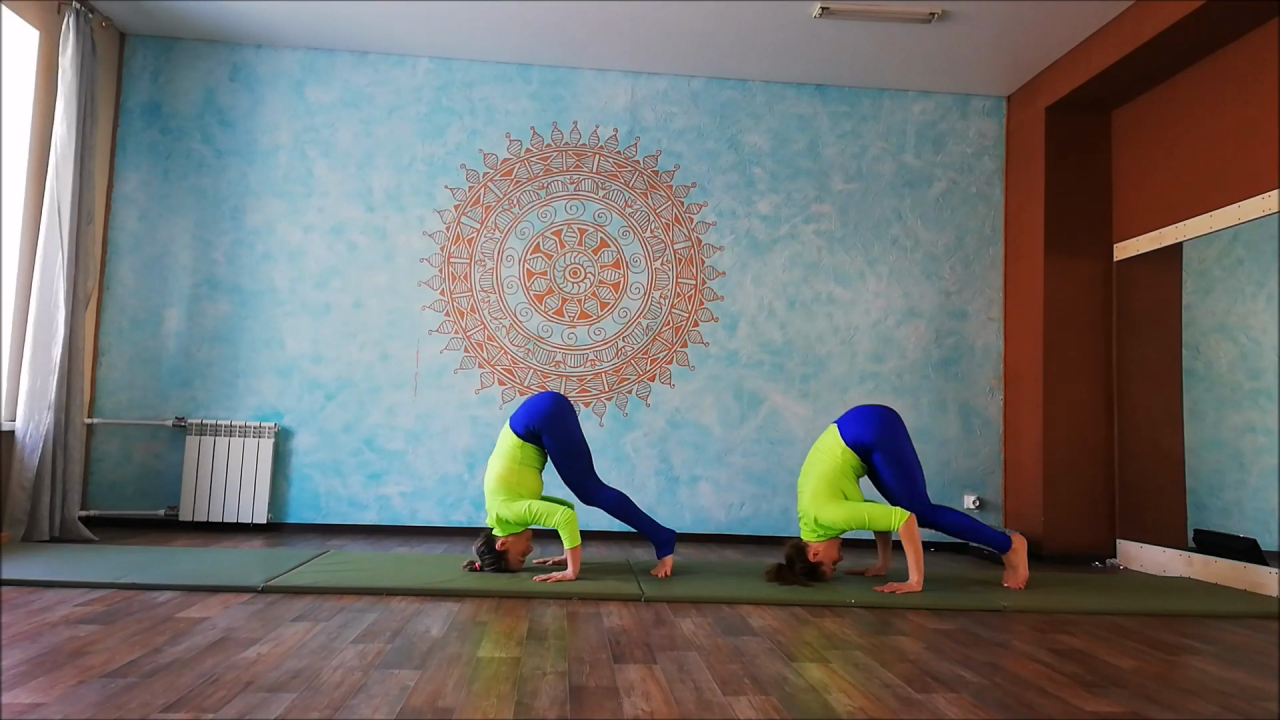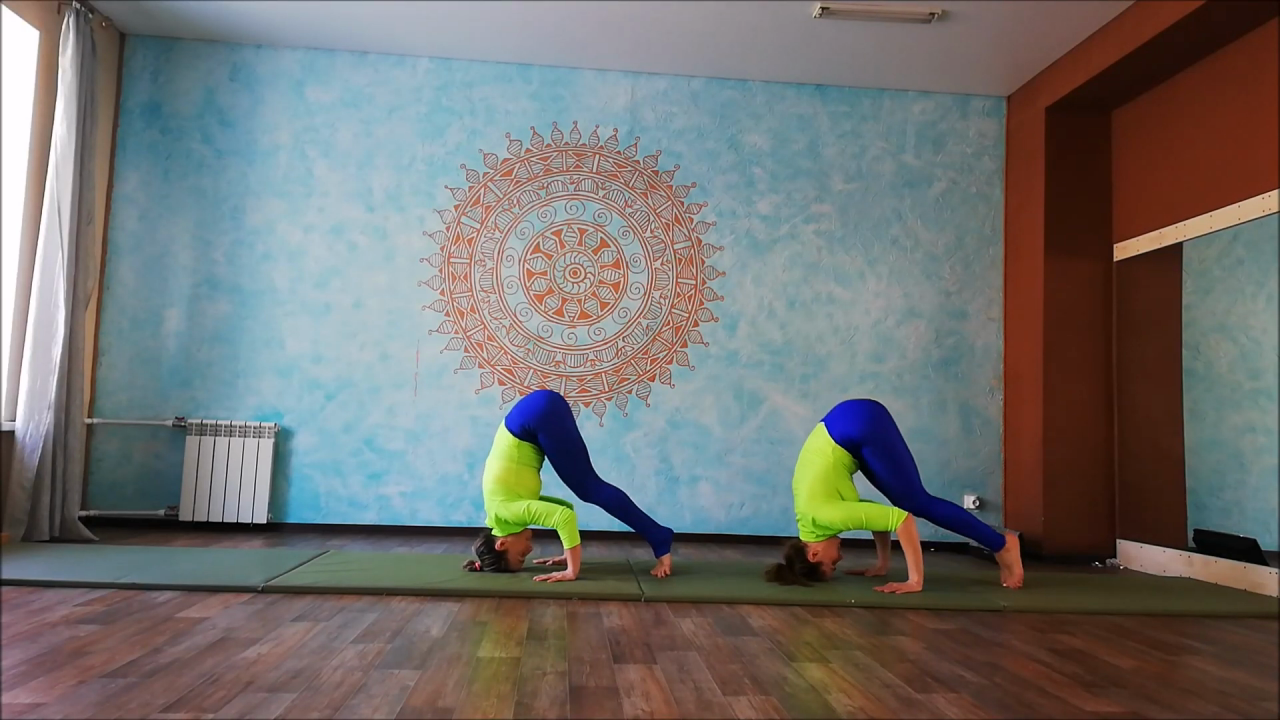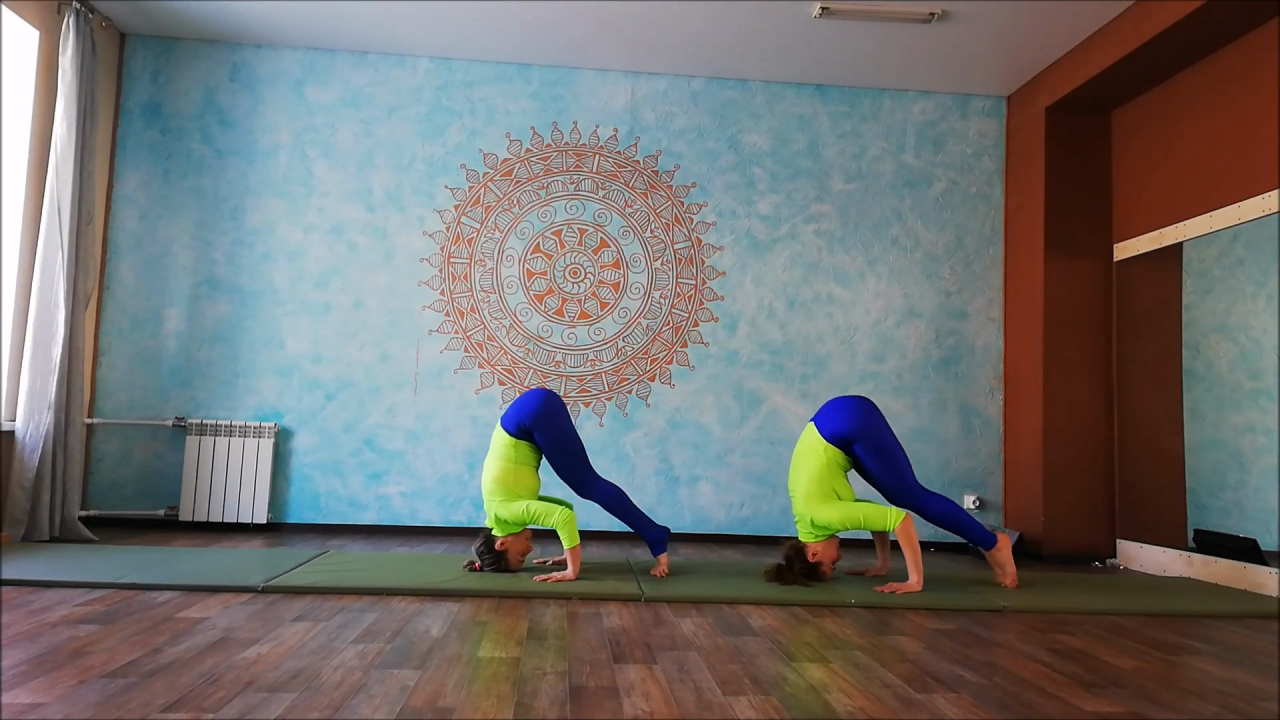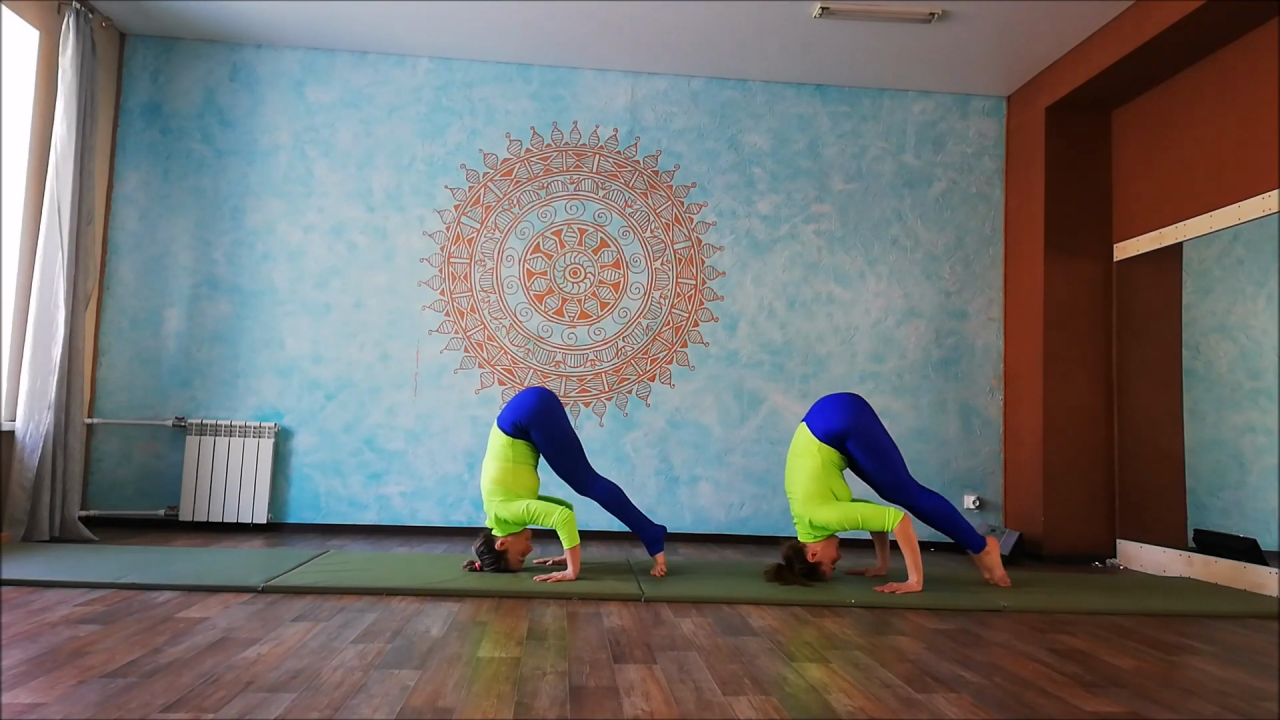
dt=0.1s
person 1, frame 1
left shoulder: (823, 515)
right shoulder: (814, 520)
left elbow: (903, 519)
right elbow: (879, 515)
left wrist: (916, 581)
right wrist: (883, 564)
left hip: (872, 429)
right hip: (862, 431)
left knee: (921, 513)
right knee: (918, 513)
left ankle: (1009, 546)
person 1, frame 2
left shoulder: (820, 516)
right shoulder: (813, 517)
left elbow: (901, 518)
left wrist: (915, 581)
right wrist: (882, 564)
right hip: (852, 426)
left knee: (917, 504)
right knee: (911, 505)
left ankle: (1002, 544)
person 1, frame 3
left shoulder: (820, 516)
left elbow: (898, 519)
left wrist: (916, 580)
right wrist: (882, 564)
right hip: (840, 424)
left knee: (911, 498)
right knee: (902, 498)
left ankle: (992, 545)
person 1, frame 4
left shoulder: (818, 518)
left elbow: (897, 519)
left wrist: (916, 580)
right wrist: (882, 564)
right hip: (833, 424)
right knee: (896, 495)
left ankle: (981, 548)
person 2, frame 1
left shoulder: (505, 511)
right shoulder: (505, 510)
left elbow: (565, 517)
left wrist: (572, 571)
right wrist: (569, 556)
left knee: (591, 491)
left ankle: (662, 541)
person 2, frame 2
left shoulder: (504, 510)
right shoulder: (503, 509)
left elbow: (565, 517)
left wrist: (572, 571)
right wrist: (569, 556)
left knee: (589, 489)
right knee: (588, 490)
left ankle: (659, 539)
person 2, frame 3
left shoulder: (504, 511)
right shoulder: (503, 511)
left elbow: (564, 517)
left wrist: (572, 571)
right wrist: (570, 555)
left knee: (588, 485)
right knee: (586, 486)
left ankle: (655, 538)
person 2, frame 4
left shoulder: (504, 510)
right shoulder: (504, 509)
left elbow: (564, 517)
left wrist: (573, 571)
right wrist: (569, 556)
left knee: (586, 482)
right knee: (585, 484)
left ankle: (652, 537)
